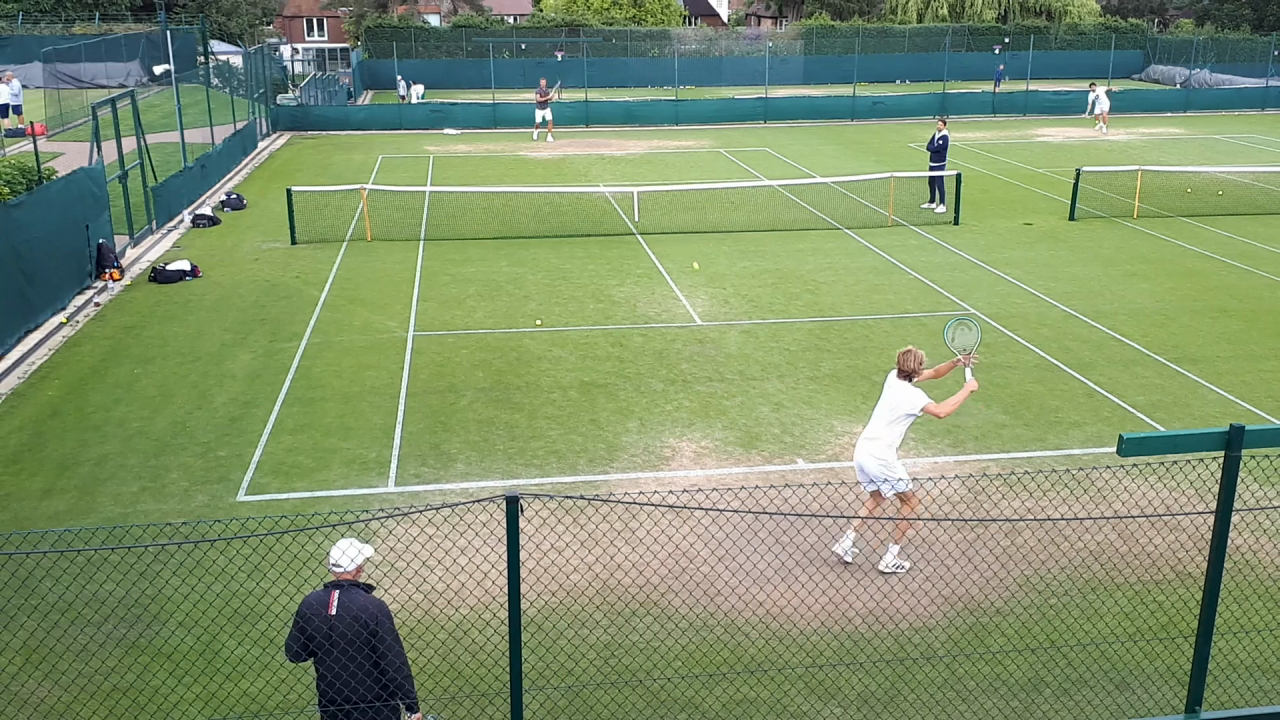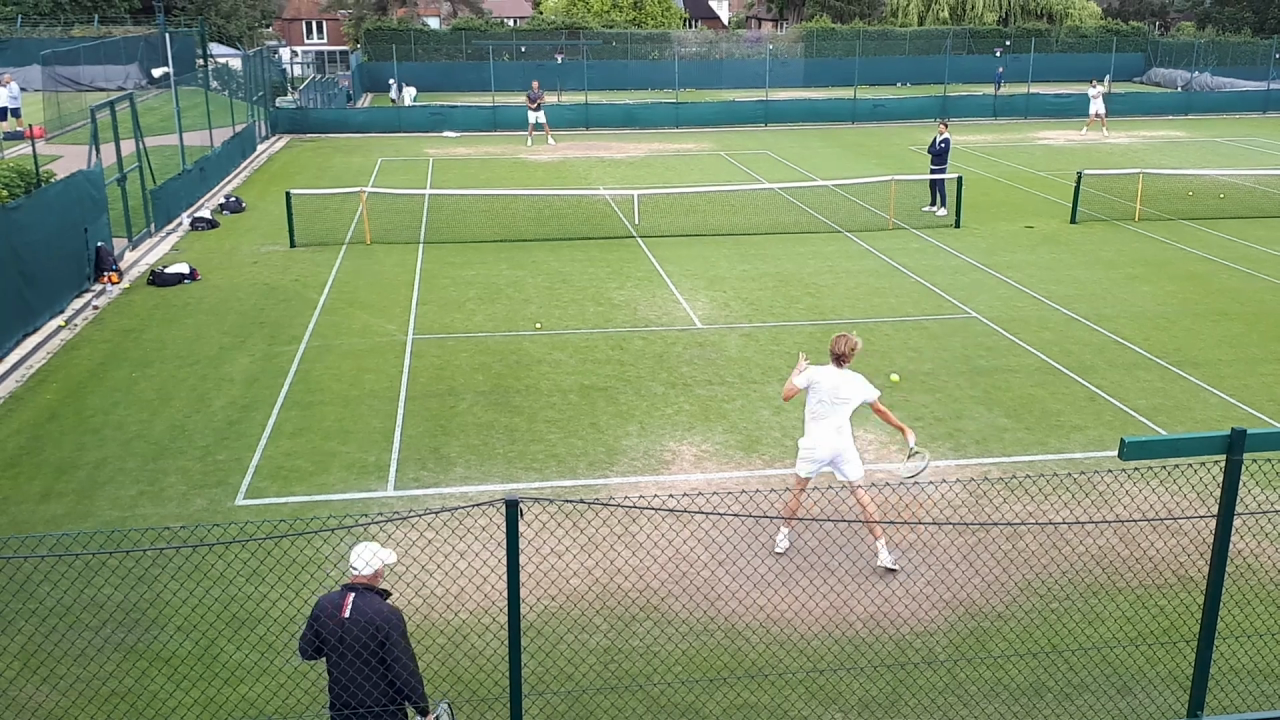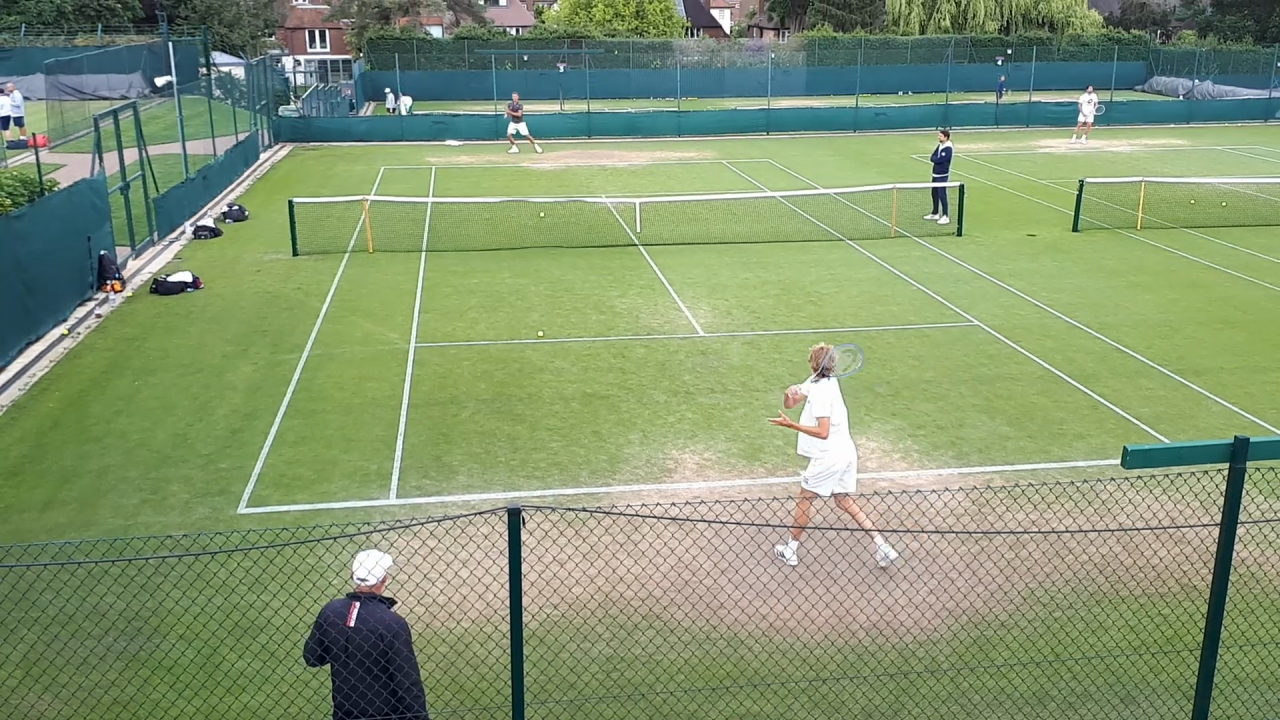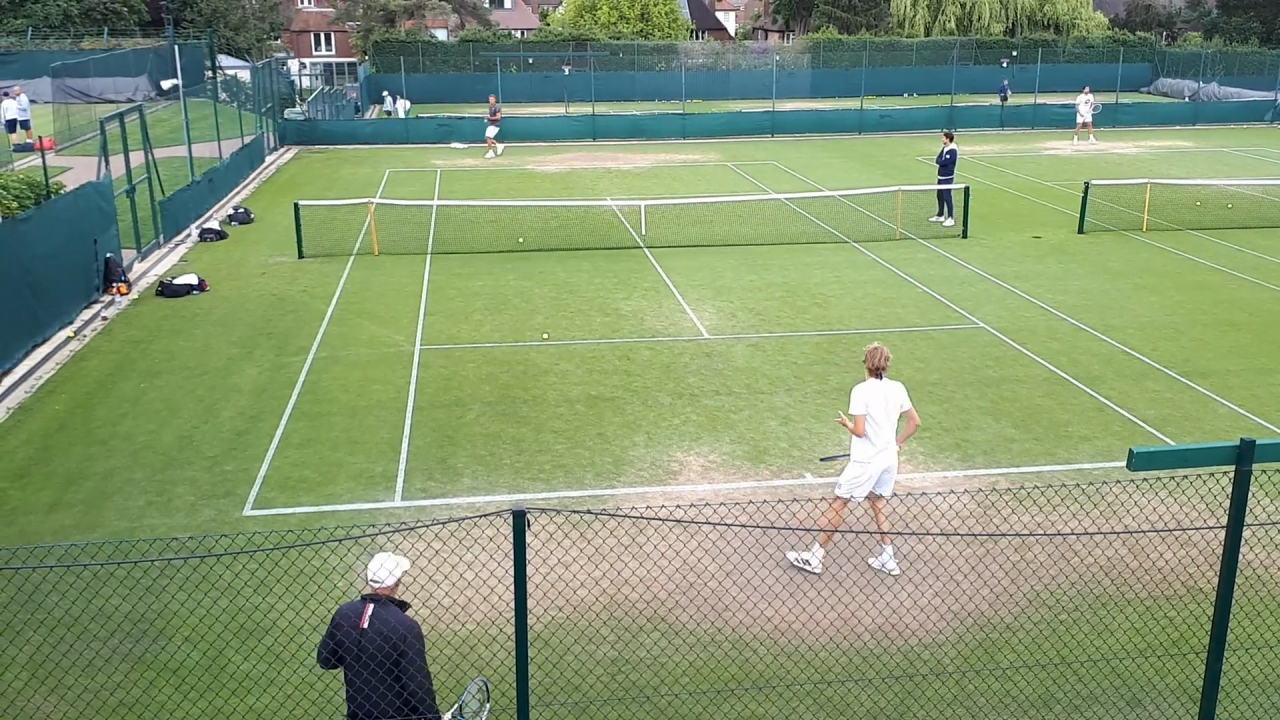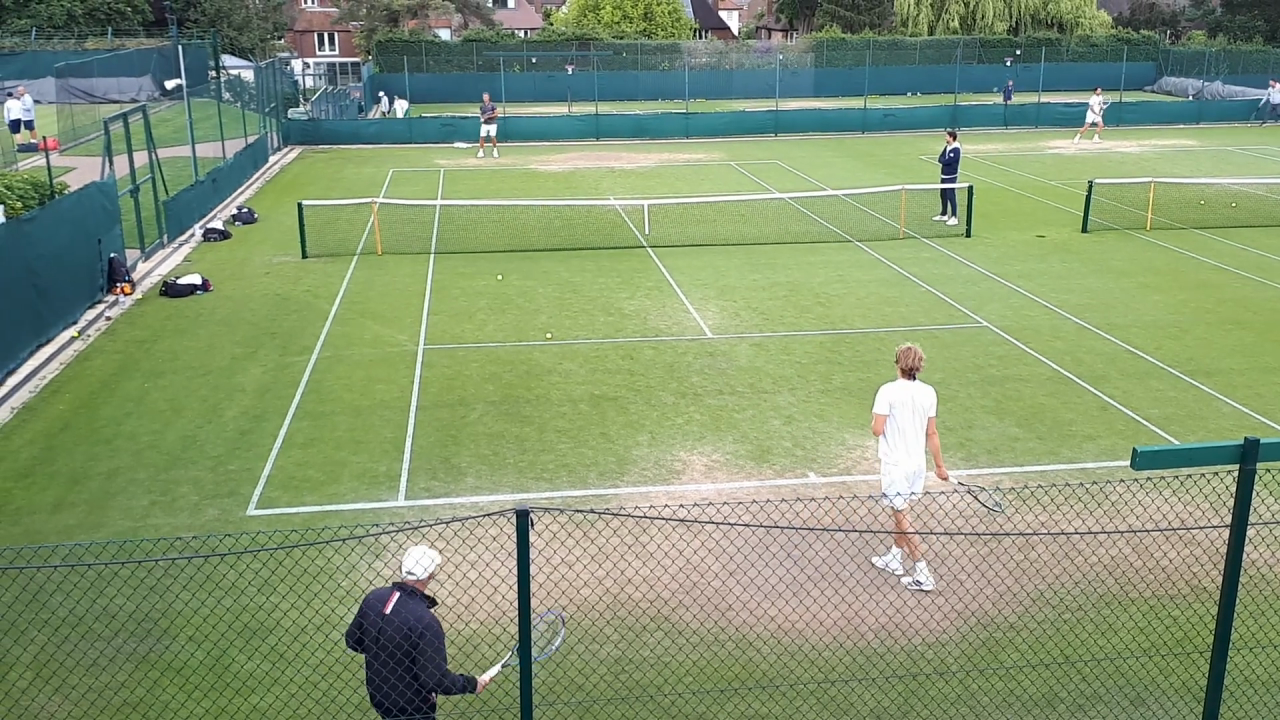
dt=0.5s
person 1, frame 1
left shoulder: (894, 377)
right shoulder: (911, 395)
left elbow: (931, 374)
right elbow: (940, 411)
left wrist: (956, 362)
right wrist: (967, 389)
left hip: (862, 454)
right hip: (879, 459)
left knee: (876, 500)
right knee: (911, 502)
left ankle: (847, 542)
right ankle: (890, 558)
person 1, frame 2
left shoulder: (814, 374)
right shoulder: (858, 382)
left elbow: (786, 395)
right elbow: (882, 411)
left wrist: (797, 370)
right wrist: (904, 429)
left hip: (816, 444)
right hip: (842, 445)
left knee: (798, 488)
right knee: (861, 493)
left ankle: (783, 537)
right ankle: (883, 552)
person 1, frame 3
left shoulder: (822, 391)
right shoulder: (815, 382)
left elbow: (823, 432)
right elbow: (789, 403)
left wrist: (790, 425)
right wrist: (791, 394)
left hip: (828, 457)
right hip: (845, 453)
left knee: (805, 500)
right knee: (845, 502)
left ankle: (790, 550)
right ankle: (881, 545)
person 1, frame 4
left shoulder: (861, 391)
right shoulder: (898, 388)
left elbow: (859, 431)
right elbow: (915, 422)
left wrist: (846, 423)
right wrist: (900, 440)
left hip: (866, 461)
right hip: (889, 460)
left knee: (838, 505)
right knee: (877, 504)
left ankle: (815, 556)
right ankle: (888, 558)
person 1, frame 5
left shoulder: (888, 391)
right shoulder: (929, 392)
left elbow: (877, 430)
right elbow: (931, 434)
left wrist: (876, 419)
right wrist: (939, 465)
left hip: (895, 464)
right hip: (917, 463)
left knee: (901, 516)
right knee: (902, 511)
left ankle: (923, 574)
right ankle: (894, 558)
